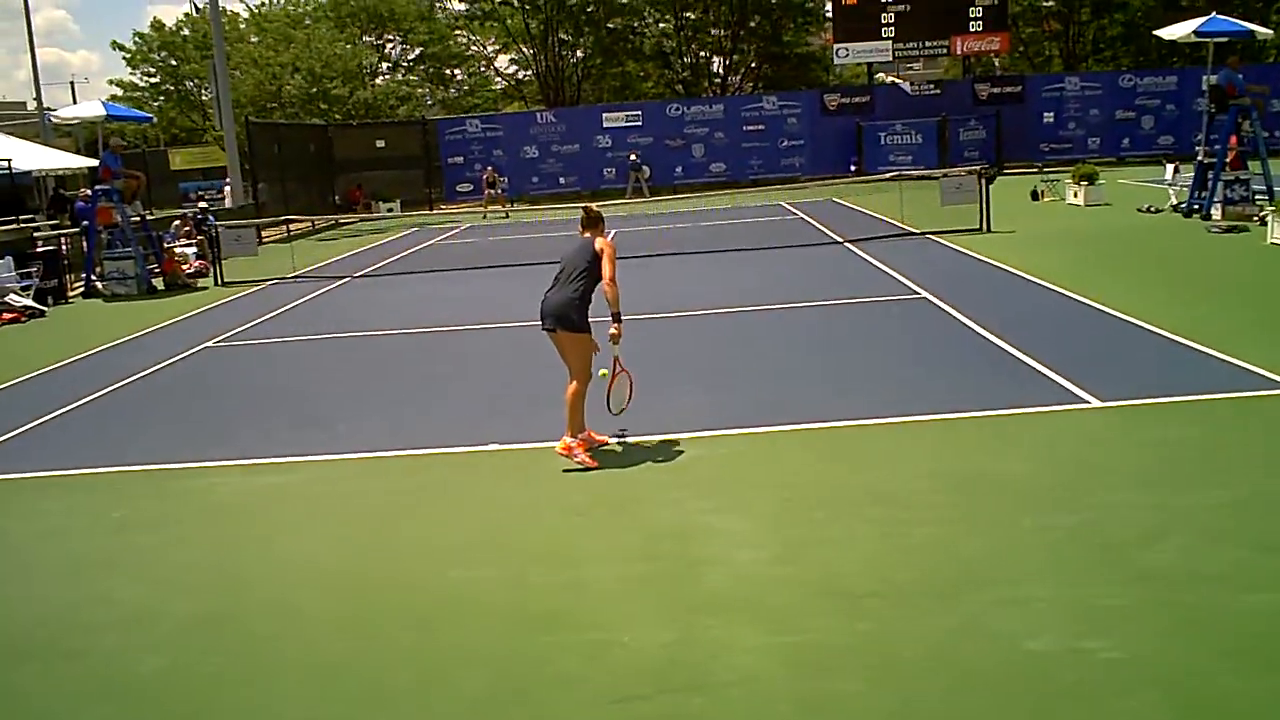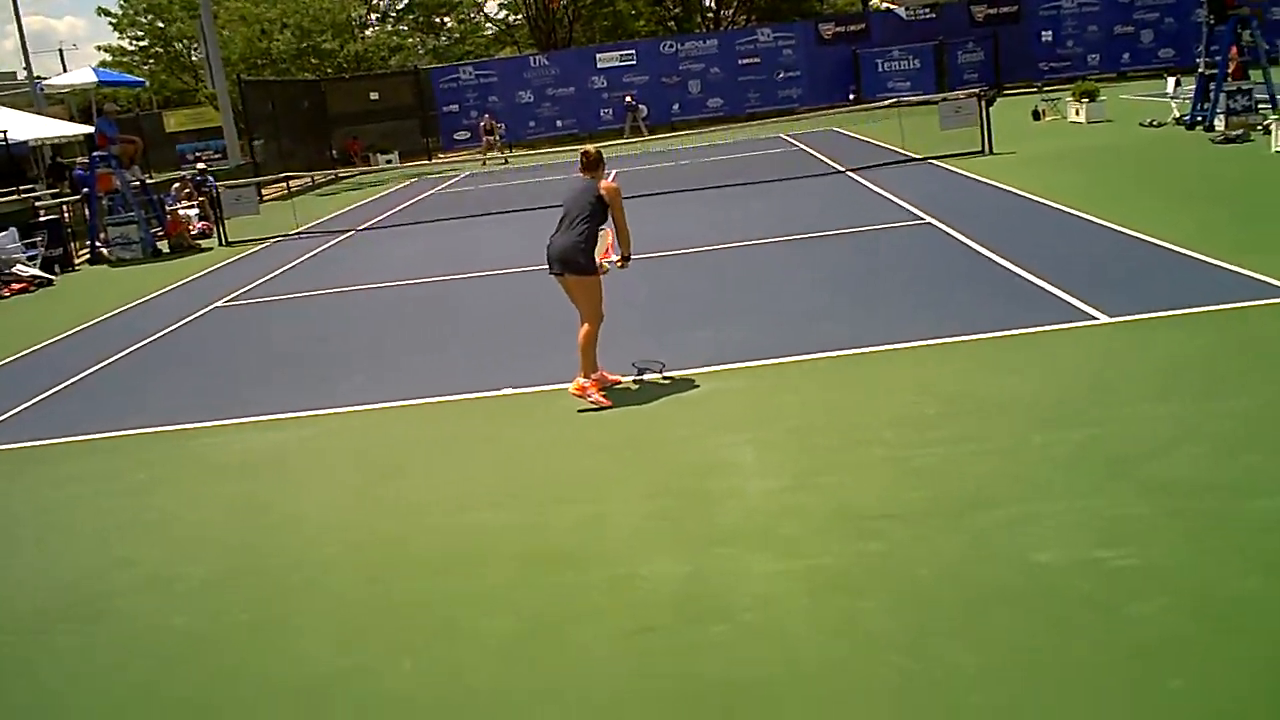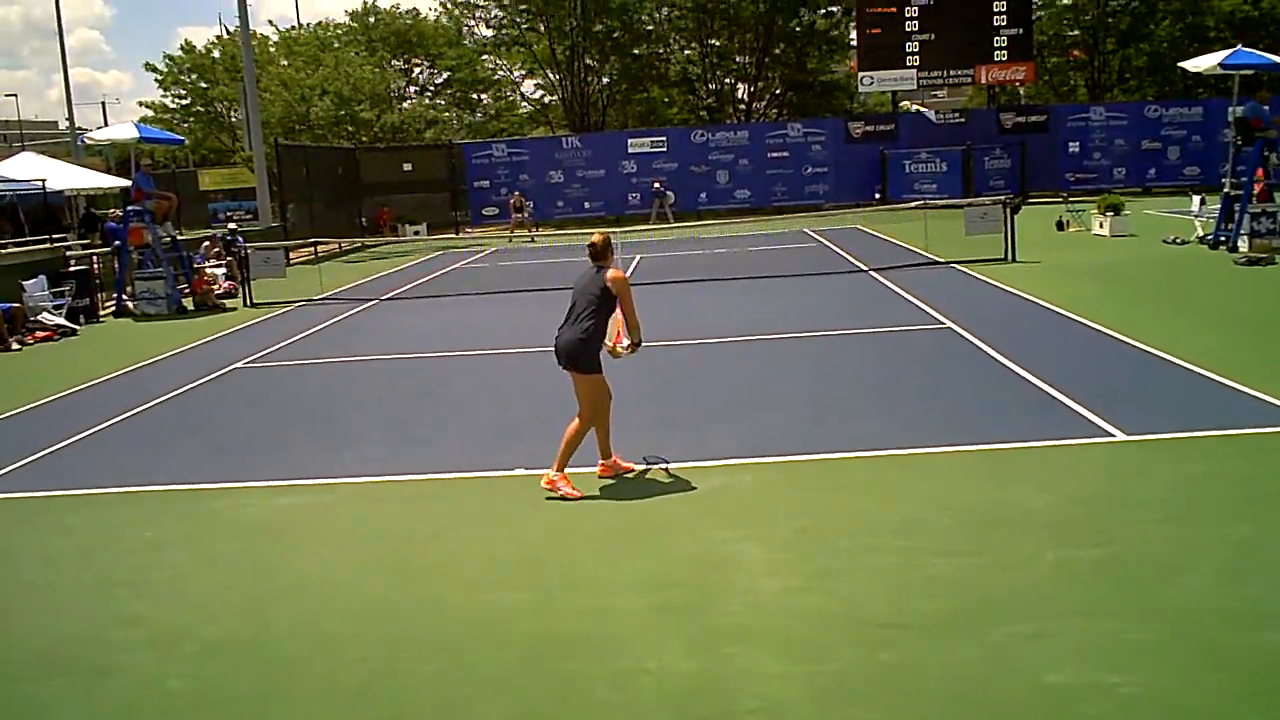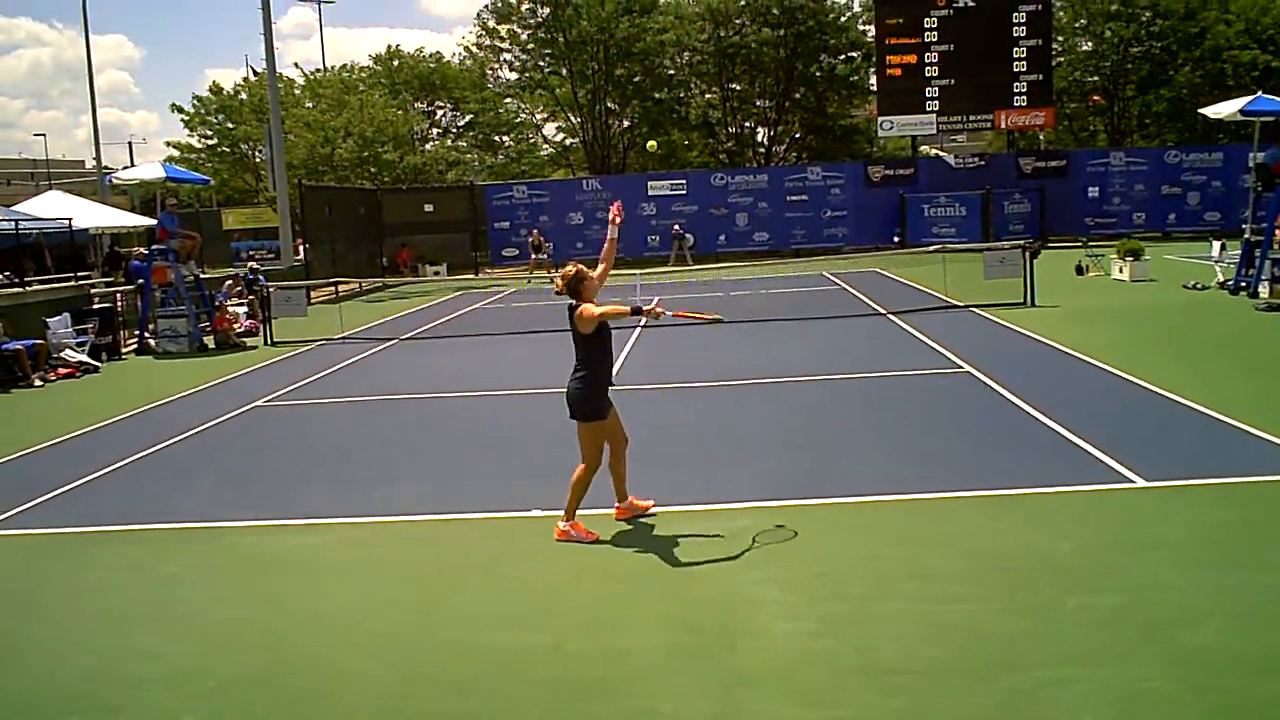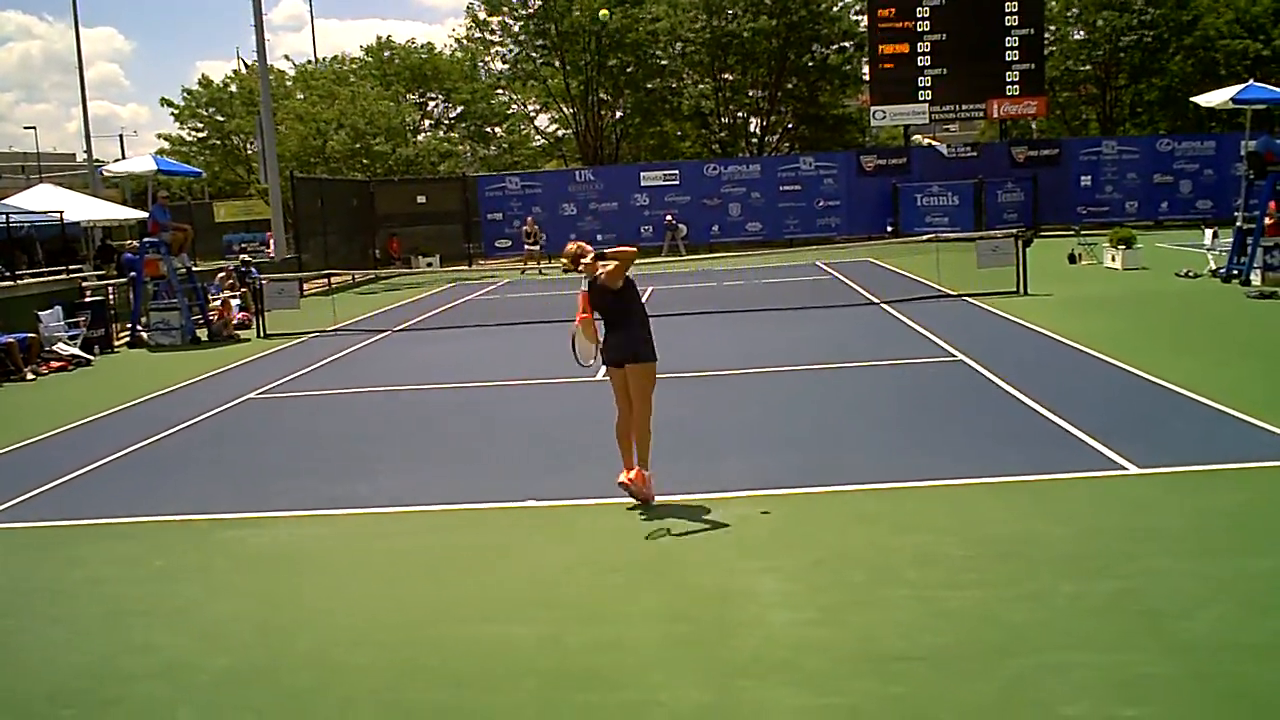
dt=1s
person 1, frame 1
left shoulder: (573, 248)
right shoulder: (604, 244)
right elbow: (608, 281)
left wrist: (587, 337)
right wrist: (616, 319)
left hip: (549, 307)
right hip: (569, 309)
left knee: (580, 376)
right knee: (580, 377)
left ankle: (580, 433)
right ankle: (569, 440)
person 1, frame 2
left shoulder: (574, 189)
right shoulder: (609, 187)
right elbow: (621, 229)
left wrist: (592, 262)
right wrist: (625, 256)
left hip: (555, 251)
right hip: (575, 253)
left knee: (590, 317)
right knee: (592, 319)
left ankle: (593, 373)
right ankle: (582, 381)
person 1, frame 3
left shoulder: (583, 278)
right shoulder: (617, 277)
right elbow: (631, 319)
left wrist: (605, 344)
right wrist: (635, 342)
left hip: (564, 342)
right hip: (581, 348)
left knee: (603, 400)
right knee: (587, 415)
left ankle: (607, 461)
right ankle: (555, 474)
person 1, frame 4
left shoulder: (587, 306)
right shoulder: (585, 312)
left elbow: (604, 264)
right elbow: (605, 312)
left wrist: (613, 228)
right wrist: (640, 310)
left hip: (595, 392)
right hip: (587, 394)
left knee: (619, 442)
right knee: (591, 462)
left ankle: (624, 503)
right ankle: (566, 523)
person 1, frame 5
left shoulder: (592, 286)
right shoulder: (609, 274)
right elbow: (631, 253)
right wrist: (600, 255)
left hip: (613, 348)
right hip: (634, 347)
left knee: (625, 412)
right knee: (641, 413)
left ankle: (628, 472)
right ankle: (641, 474)
